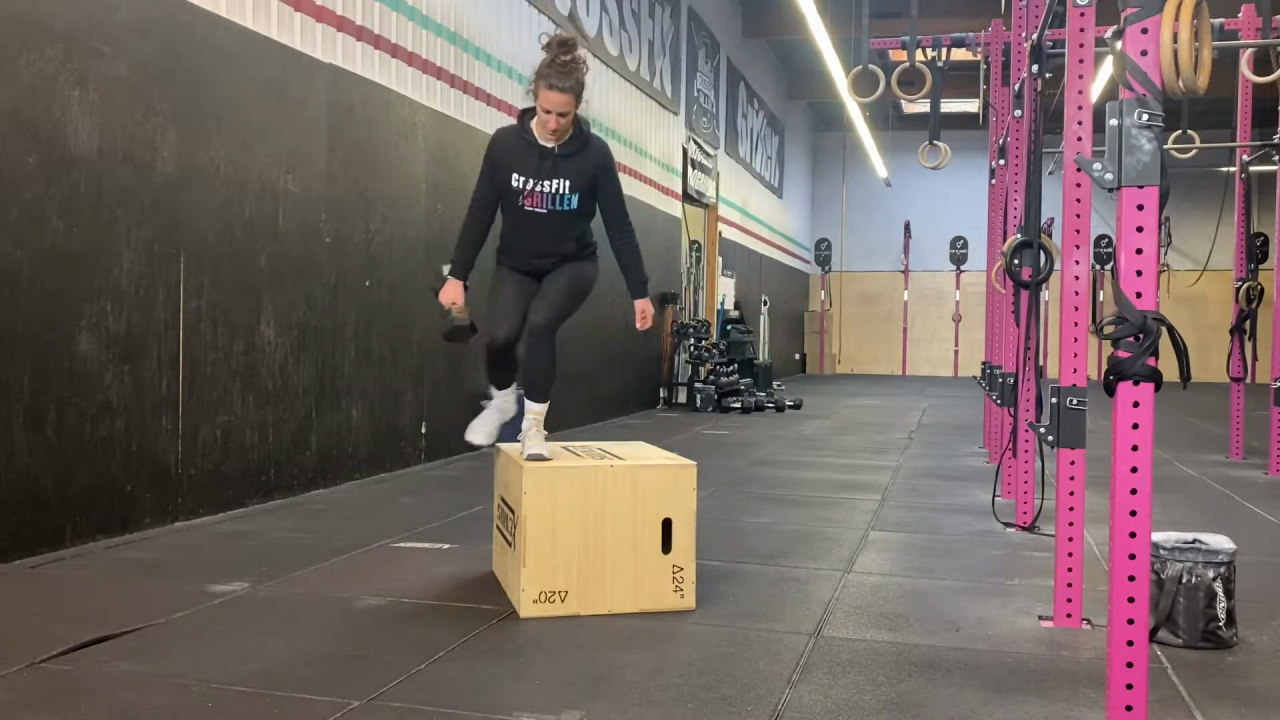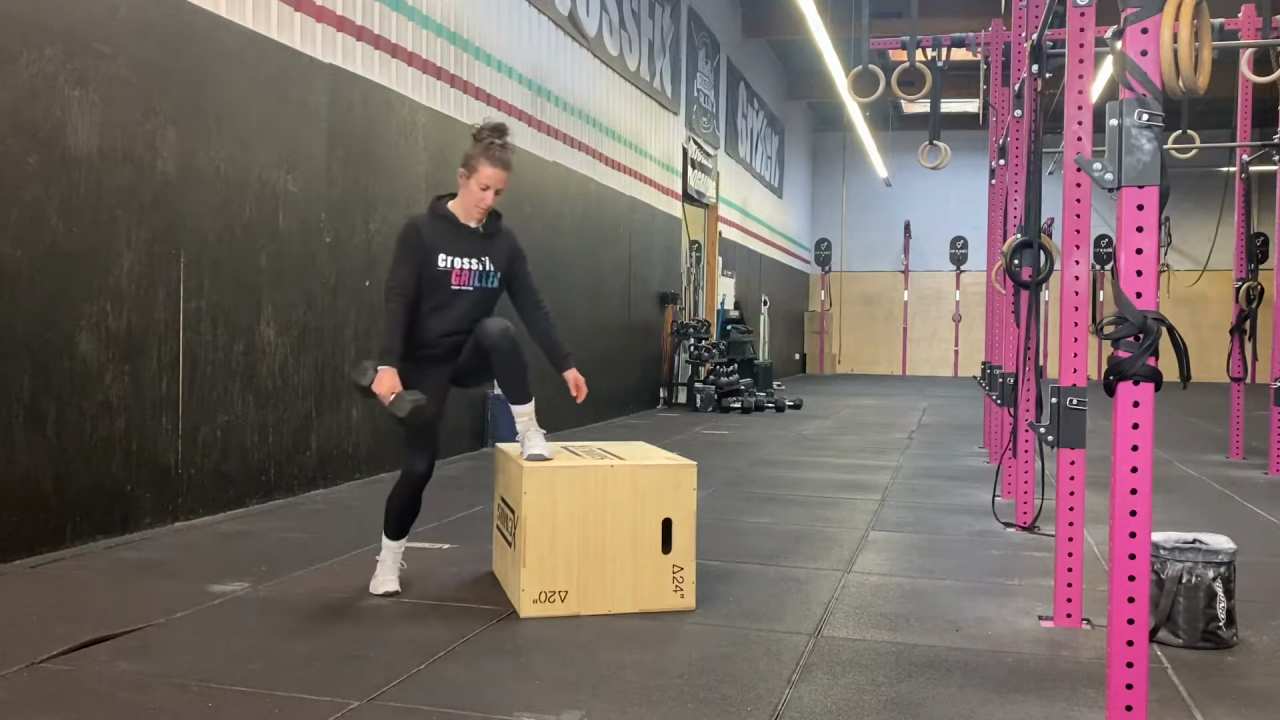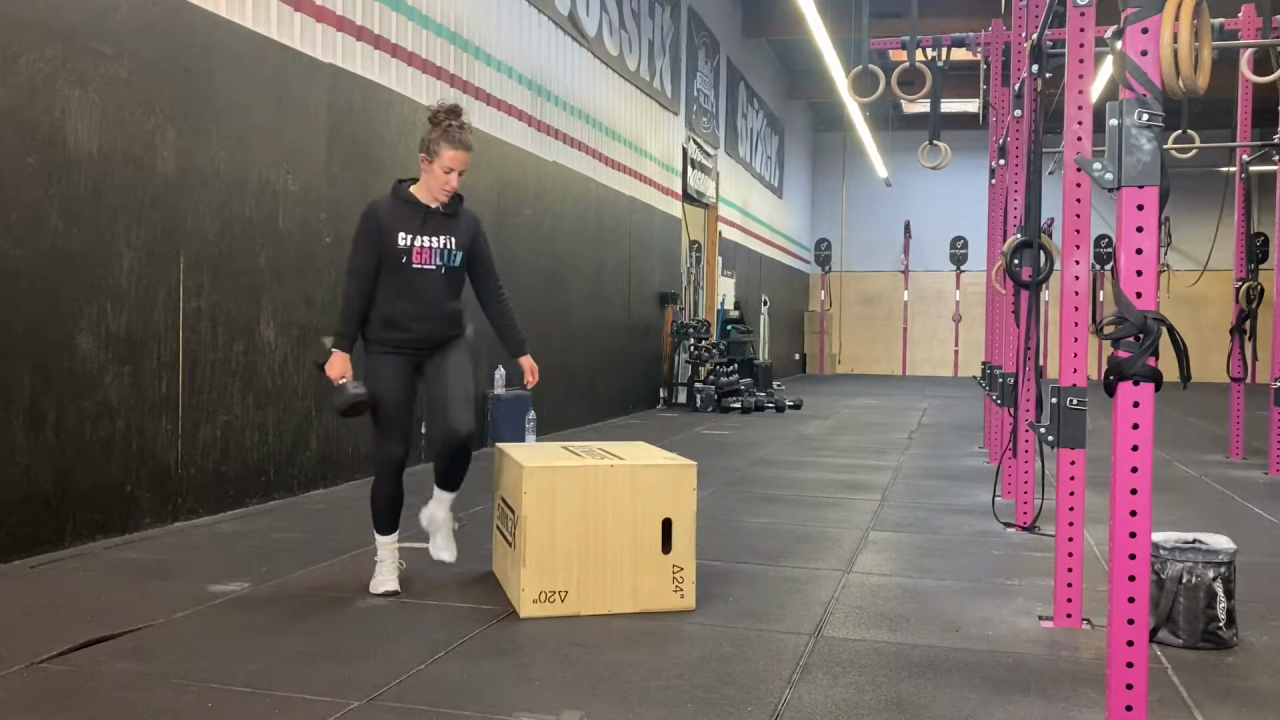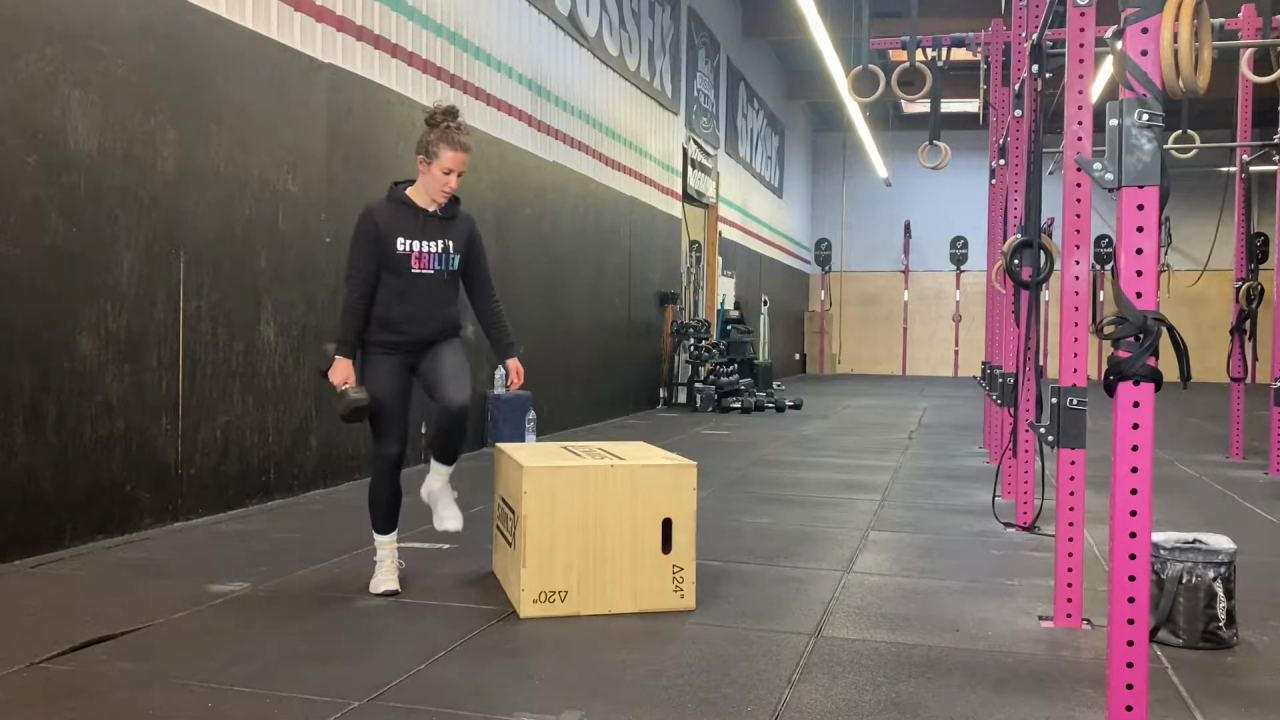
dt=0.5s
person 1, frame 1
left shoulder: (593, 154)
right shoulder: (506, 144)
left elbow: (618, 224)
right elbow: (481, 211)
left wrist: (639, 291)
right wrist: (457, 275)
left hip: (572, 264)
right hip: (517, 265)
left knee: (540, 326)
right knee: (501, 337)
left ankle: (535, 426)
right ankle: (503, 397)
person 1, frame 2
left shoulder: (503, 240)
right shoulder: (421, 230)
left elbow: (532, 308)
right elbow: (397, 301)
left wrist: (566, 365)
right wrist: (387, 366)
left hip: (473, 353)
right hip: (423, 360)
left knee: (500, 330)
right knee: (418, 466)
left ankle: (528, 432)
right ankle: (389, 558)
person 1, frame 3
left shoulder: (467, 223)
right shoulder: (382, 214)
left elbow: (492, 293)
right elbow: (358, 286)
left wrist: (520, 350)
right wrist: (341, 348)
left hip: (445, 346)
right hip: (388, 350)
left knee: (461, 430)
right knee: (392, 454)
left ankle: (440, 506)
right ankle: (386, 558)
person 1, frame 4
left shoulder: (463, 224)
right shoulder: (379, 217)
left elbow: (483, 293)
right elbow: (357, 291)
left wrist: (508, 352)
right wrist: (345, 354)
left hip: (441, 343)
right hip: (385, 349)
left knee: (459, 402)
right knee: (389, 452)
left ankle: (438, 481)
right ankle: (386, 558)
